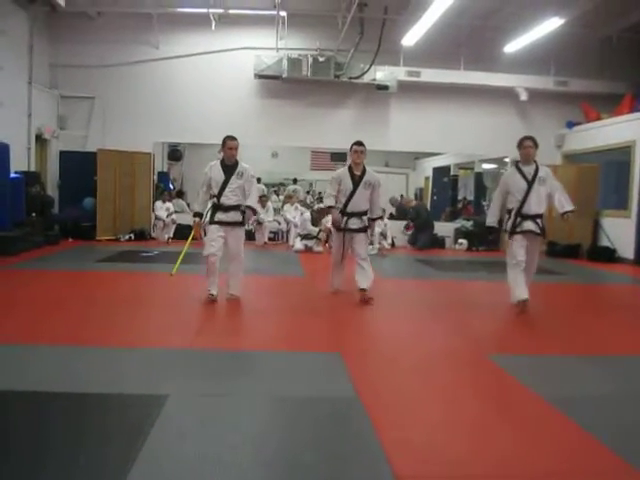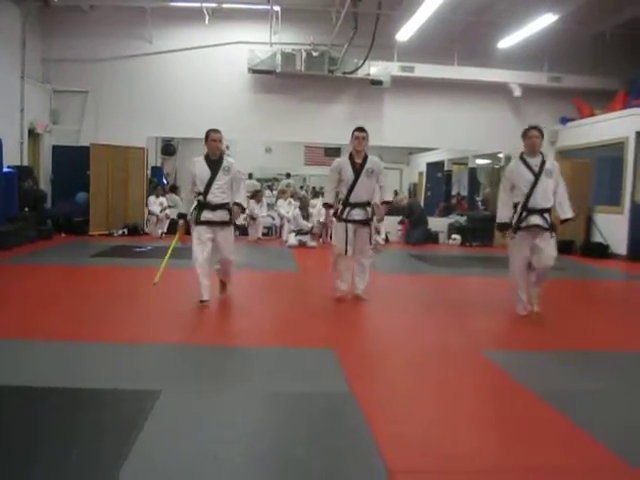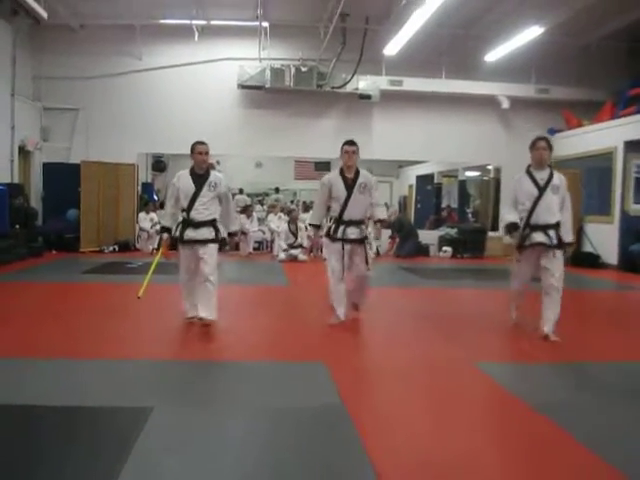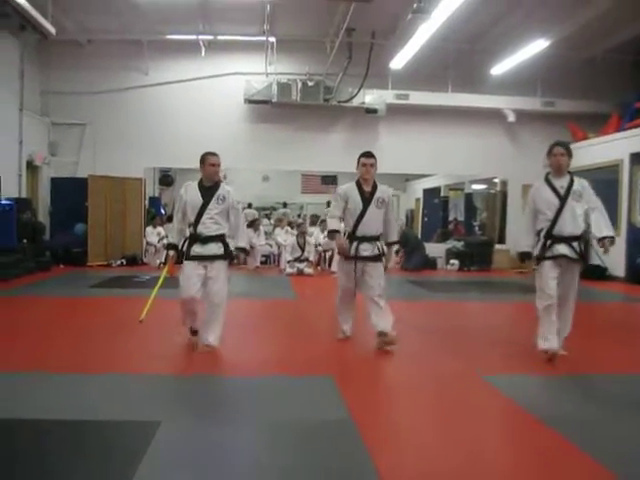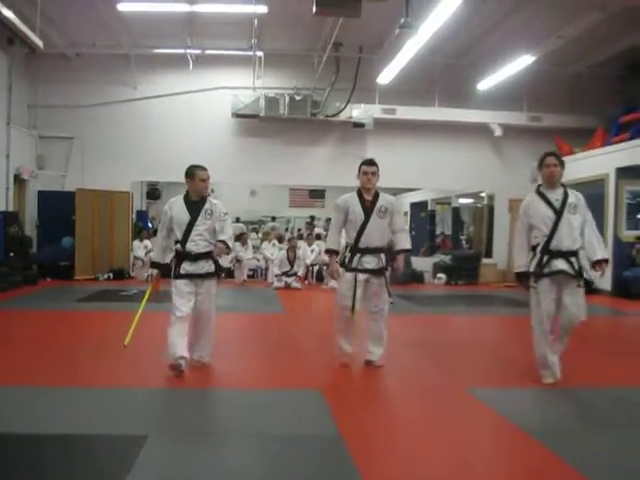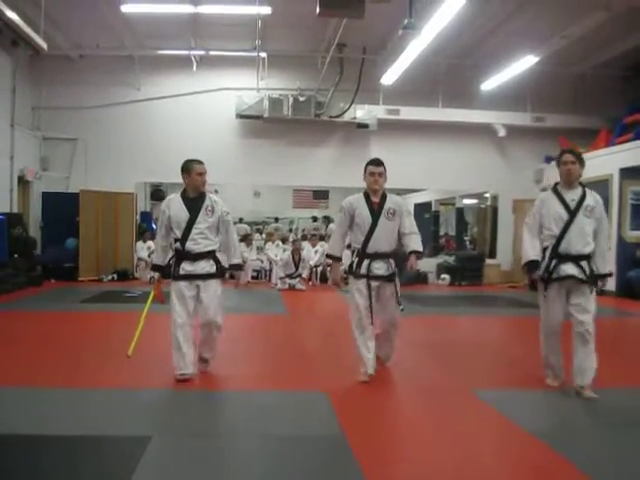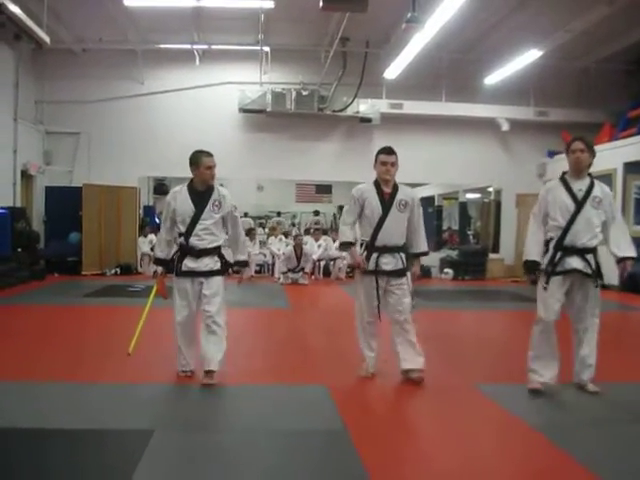
dt=0.3s
person 1, frame 1
left shoulder: (545, 173)
right shoulder: (509, 175)
left elbow: (556, 191)
right elbow: (498, 200)
left wrist: (566, 208)
right wrist: (492, 223)
left hip: (536, 224)
right hip: (515, 224)
left knee: (530, 265)
right knee: (516, 261)
left ankle: (519, 296)
right ankle: (520, 299)
person 1, frame 2
left shoulder: (552, 165)
right shoulder: (513, 167)
left elbow: (559, 191)
right elbow: (505, 195)
left wrist: (565, 215)
right wrist: (503, 221)
left hip: (543, 220)
right hip: (521, 220)
left knee: (545, 261)
right knee: (519, 264)
left ankle: (532, 296)
right ankle: (523, 304)
person 1, frame 3
left shoulder: (560, 180)
right shoulder: (520, 180)
left elbow: (565, 210)
right elbow: (510, 206)
left wrist: (567, 239)
right wrist: (512, 225)
left hip: (552, 237)
right hip: (527, 236)
left knee: (553, 284)
right knee: (520, 279)
left ankle: (548, 328)
right ankle: (515, 309)
person 1, frame 4
left shoulder: (582, 186)
right shoulder: (538, 188)
left elbow: (596, 212)
right elbow: (529, 221)
left wrist: (605, 234)
right wrist: (525, 250)
left hip: (573, 249)
right hip: (547, 249)
left knee: (566, 299)
right knee: (547, 298)
left ankle: (557, 342)
right ankle: (548, 345)
person 1, frame 5
left shoulder: (576, 198)
right shoulder: (530, 202)
left elbow: (588, 229)
right elbow: (521, 237)
left wrist: (598, 257)
right wrist: (522, 270)
left hip: (571, 265)
right hip: (543, 265)
left knee: (574, 317)
right knee: (543, 319)
left ankle: (554, 352)
right ankle: (549, 370)
person 1, frame 6
left shoulder: (594, 200)
right shoulder: (545, 200)
left elbow: (601, 238)
right elbow: (531, 233)
left wrist: (602, 271)
right wrist: (532, 263)
left hip: (582, 270)
right hip: (553, 268)
left knee: (584, 327)
right knee: (551, 326)
left ankle: (583, 383)
right ankle: (553, 373)
person 1, frame 7
left shoulder: (602, 191)
right shoulder: (551, 189)
left elbow: (614, 224)
right elbow: (537, 226)
left wrist: (625, 253)
right wrist: (532, 261)
left hip: (586, 263)
right hip: (555, 261)
left knee: (586, 321)
right knee: (545, 318)
left ankle: (583, 376)
right ankle: (539, 376)
person 2, frame 1
left shoulder: (245, 170)
right shoulder: (212, 168)
left elbow: (252, 192)
right elbow: (204, 193)
left wrist: (250, 209)
right wrist: (198, 216)
left hip: (236, 217)
right hip: (217, 216)
left knee: (236, 256)
right knee: (211, 253)
left ankle: (234, 290)
right ankle: (212, 290)
person 2, frame 2
left shoulder: (231, 165)
right shoulder: (195, 164)
left elbow: (240, 188)
right elbow: (188, 192)
left wrist: (238, 206)
right wrist: (183, 218)
left hip: (224, 215)
right hip: (202, 215)
left knee: (225, 256)
right knee: (201, 257)
left ankle: (223, 278)
right ankle: (203, 295)
person 2, frame 3
left shoulder: (218, 180)
right shoulder: (180, 178)
left elbow: (228, 207)
right elbow: (171, 206)
left wrist: (232, 232)
right wrist: (166, 232)
left hip: (209, 233)
right hip: (186, 232)
left knee: (208, 275)
right knee: (188, 277)
left ankle: (205, 315)
right ankle: (192, 311)
person 2, frame 4
left shoulder: (228, 193)
right shoulder: (187, 190)
left elbow: (237, 222)
right elbow: (179, 221)
left wrist: (241, 248)
right wrist: (173, 248)
left hip: (218, 249)
right hip: (193, 248)
left knee: (216, 296)
right knee: (188, 294)
left ankle: (210, 339)
right ankle: (194, 325)
person 2, frame 5
left shoulder: (216, 206)
right shoulder: (173, 206)
left elbow: (226, 230)
right elbow: (163, 237)
left wrist: (222, 244)
right wrist: (157, 266)
left hip: (207, 266)
right hip: (181, 266)
left knee: (204, 314)
right knee: (180, 313)
left ankle: (198, 354)
right ankle: (178, 359)
person 2, frame 6
left shoulder: (216, 203)
right shoulder: (170, 204)
left elbow: (228, 234)
right elbow: (162, 238)
left wrist: (235, 265)
right wrist: (157, 269)
left hip: (209, 266)
right hip: (181, 267)
left knee: (212, 318)
right knee: (181, 320)
left ankle: (204, 353)
right ankle: (184, 368)
person 2, frame 7
left shoulder: (223, 196)
right shoulder: (176, 196)
left elbow: (235, 231)
right elbow: (167, 231)
left wrist: (241, 261)
right wrist: (161, 262)
left hip: (213, 263)
right hip: (184, 262)
left knee: (213, 316)
right knee: (184, 316)
left ankle: (210, 368)
right ankle: (186, 364)
person 3, frame 1
left shoulder: (373, 178)
right shoulder: (339, 174)
left elbow: (375, 202)
right elbow: (330, 195)
left wrist: (373, 222)
right wrist: (333, 212)
left hip: (361, 222)
right hip: (342, 221)
left knee: (362, 257)
right knee: (337, 256)
left ankle: (364, 291)
right ankle: (336, 285)
person 3, frame 2
left shoulder: (376, 164)
right shoulder: (339, 164)
left elbow: (381, 187)
right elbow: (330, 188)
left wrist: (380, 206)
right wrist: (328, 211)
left hip: (365, 213)
right hip: (345, 212)
left knee: (364, 253)
right knee: (342, 252)
left ankle: (359, 289)
right ankle: (341, 287)
person 3, frame 3
left shoulder: (368, 179)
right shoulder: (329, 180)
left elbow: (375, 204)
right elbow: (320, 206)
left wrist: (378, 223)
right wrist: (316, 231)
left hip: (360, 232)
right hip: (337, 232)
left knee: (362, 273)
right knee: (337, 274)
left ankle: (354, 298)
right ankle: (339, 313)
person 3, frame 4
left shoulder: (386, 193)
right shoulder: (344, 191)
left elbow: (390, 222)
right elbow: (333, 216)
left wrist: (390, 248)
right wrist: (337, 237)
left hip: (374, 249)
right hip: (351, 247)
left knee: (377, 293)
right knee: (346, 292)
left ankle: (384, 333)
right ankle: (345, 328)
person 3, frame 5
left shoulder: (390, 203)
right shoulder: (345, 201)
left elbow: (400, 229)
right elbow: (335, 231)
left wrist: (401, 253)
right wrist: (333, 259)
left hip: (378, 261)
right hip: (353, 261)
left knee: (378, 311)
right knee: (348, 307)
left ankle: (373, 354)
right ankle: (345, 348)
person 3, frame 6
left shoulder: (398, 204)
right shoulder: (351, 203)
left elbow: (410, 232)
right elbow: (339, 235)
left wrist: (413, 254)
right wrist: (335, 264)
left hip: (387, 266)
right hip: (361, 267)
left knee: (391, 318)
right knee: (363, 318)
left ankle: (382, 353)
right ankle: (367, 367)
person 3, frame 7
left shoulder: (409, 196)
right shoulder: (360, 192)
left elbow: (416, 229)
right elbow: (346, 223)
left wrist: (415, 260)
right wrist: (352, 250)
left hip: (398, 261)
right hip: (369, 261)
left knee: (402, 315)
right knee: (367, 316)
left ankle: (411, 366)
right ankle: (369, 363)
